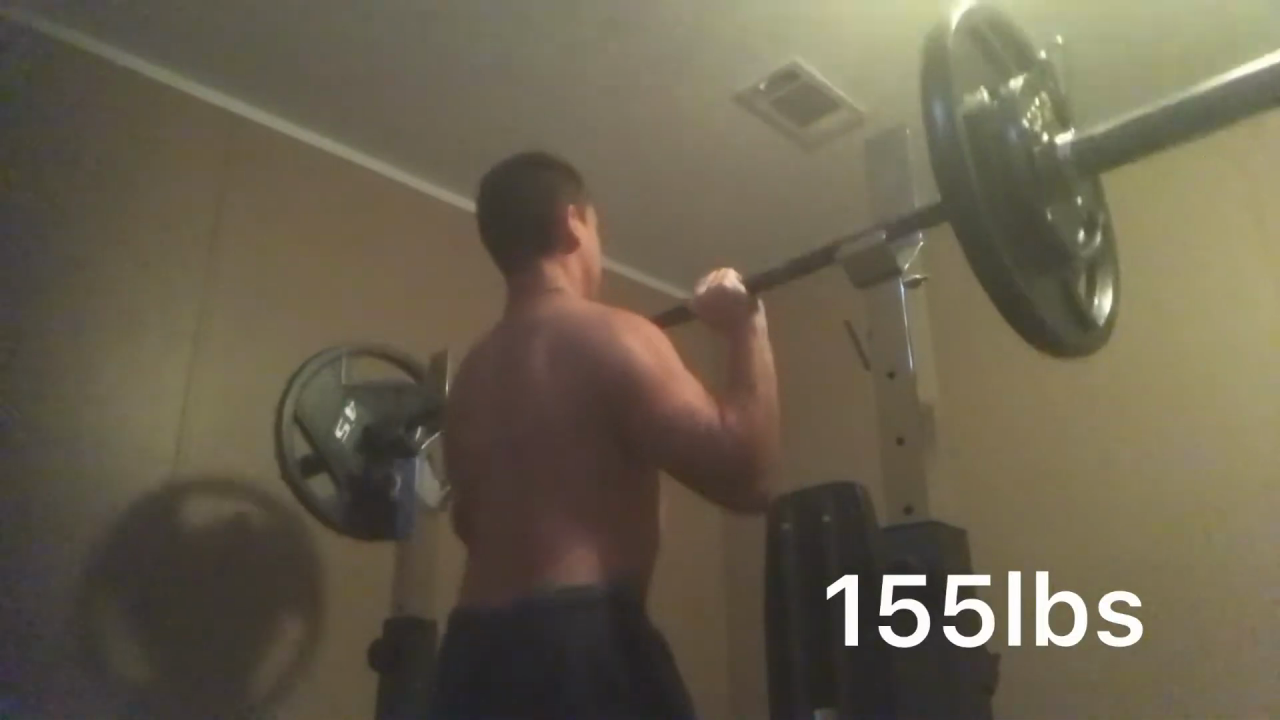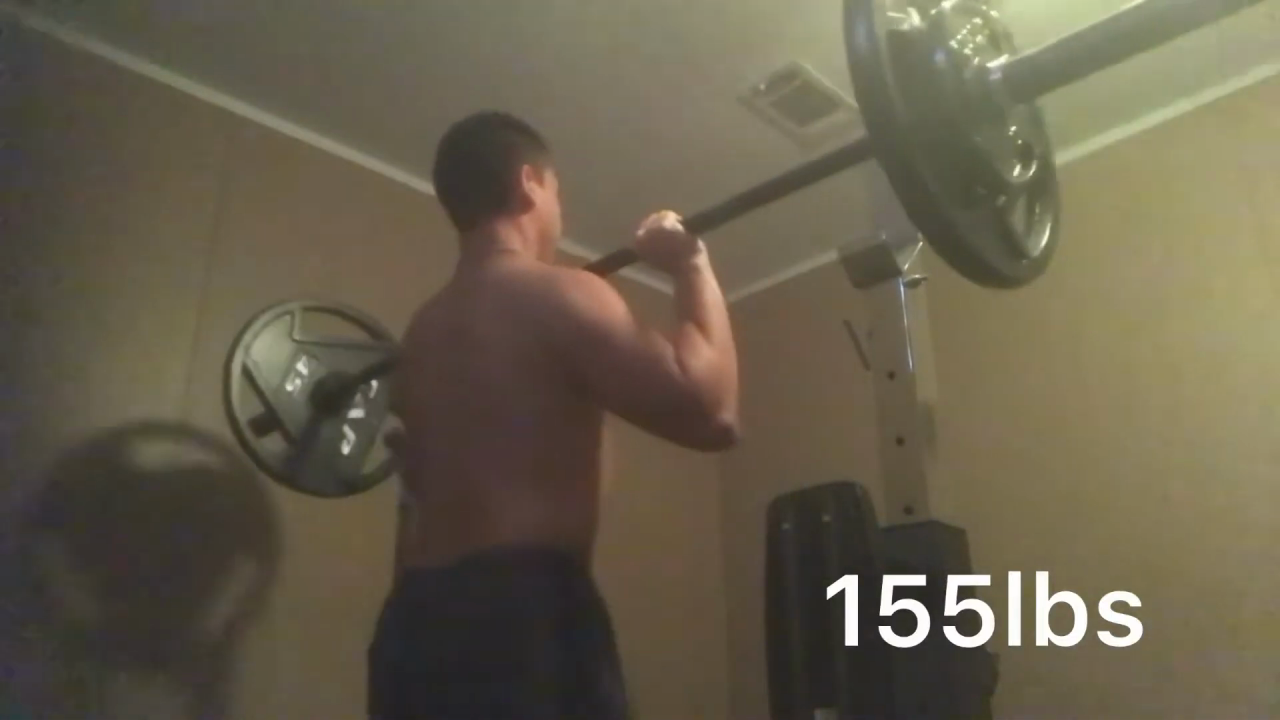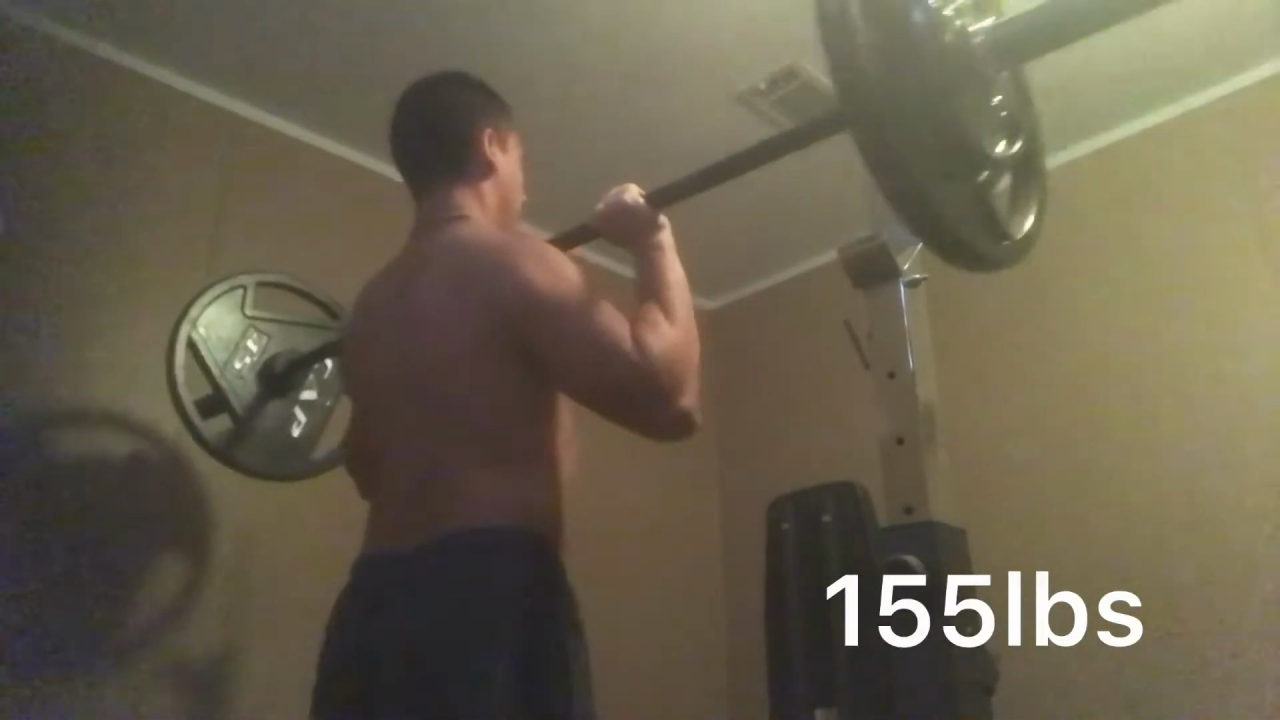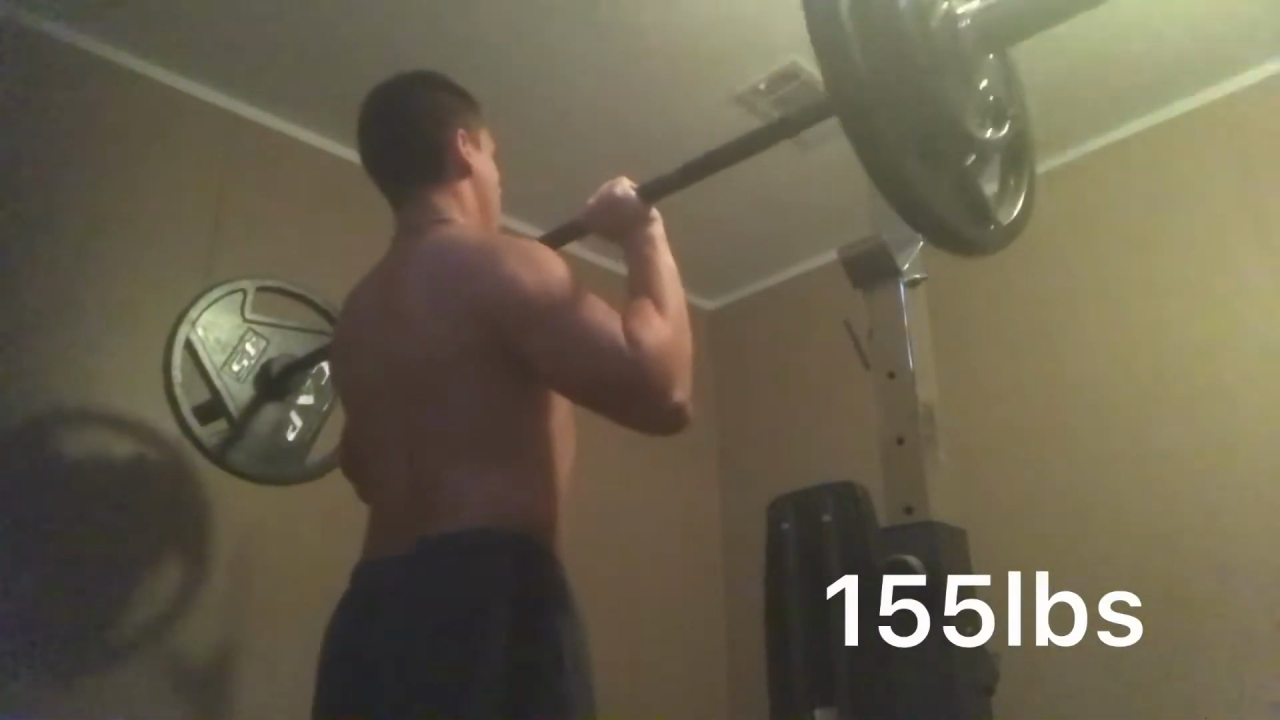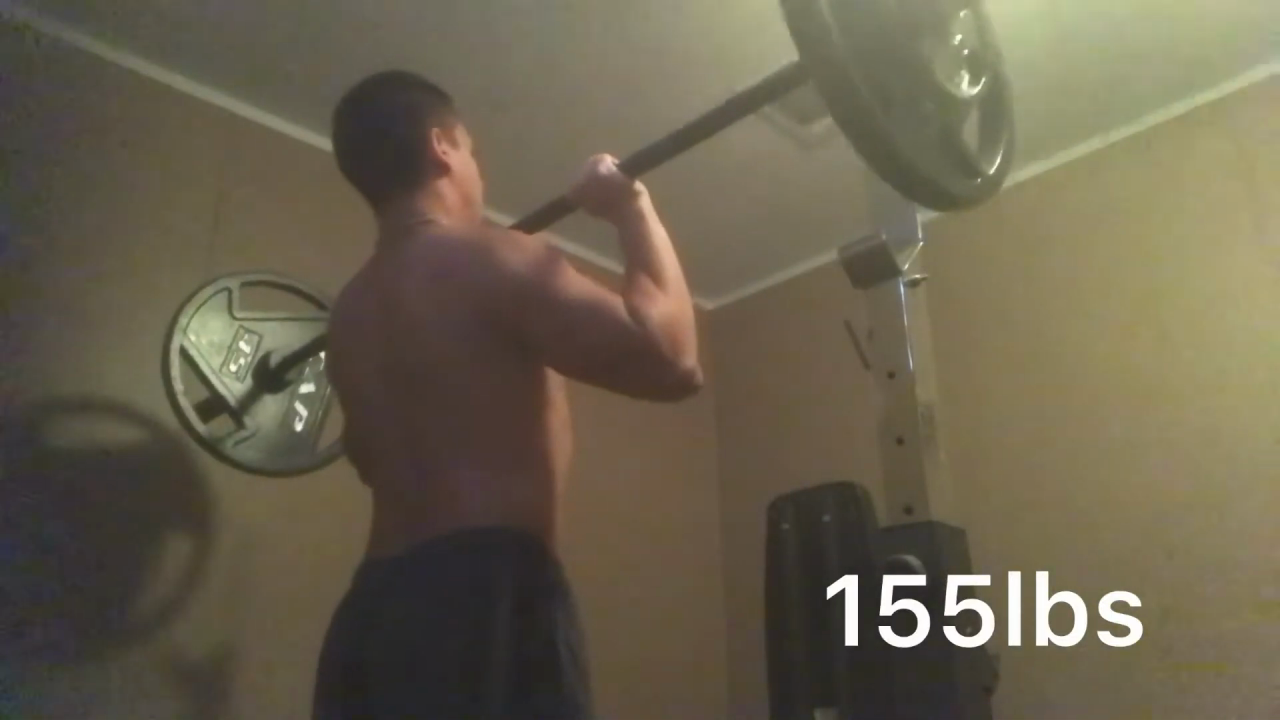
dt=0.7s
person 1, frame 1
left shoulder: (472, 372)
right shoulder: (607, 336)
right elbow: (743, 476)
right wrist: (746, 326)
left hip: (474, 651)
right hip: (578, 646)
person 1, frame 2
left shoulder: (424, 329)
right shoulder: (554, 294)
right elbow: (709, 413)
right wrist: (691, 267)
left hip: (419, 618)
right hip: (517, 613)
person 1, frame 3
left shoulder: (374, 302)
right shoulder: (510, 262)
right elbow: (668, 399)
right wrist: (653, 242)
left hip: (376, 604)
right hip: (482, 600)
person 1, frame 4
left shoulder: (360, 309)
right shoulder: (498, 263)
right elbow: (660, 393)
right wrist: (644, 235)
left hip: (375, 613)
right hip: (480, 603)
person 1, frame 5
left shoulder: (351, 311)
right shoulder: (487, 260)
right elbow: (670, 362)
right wrist: (633, 210)
left hip: (376, 610)
right hip: (479, 602)
